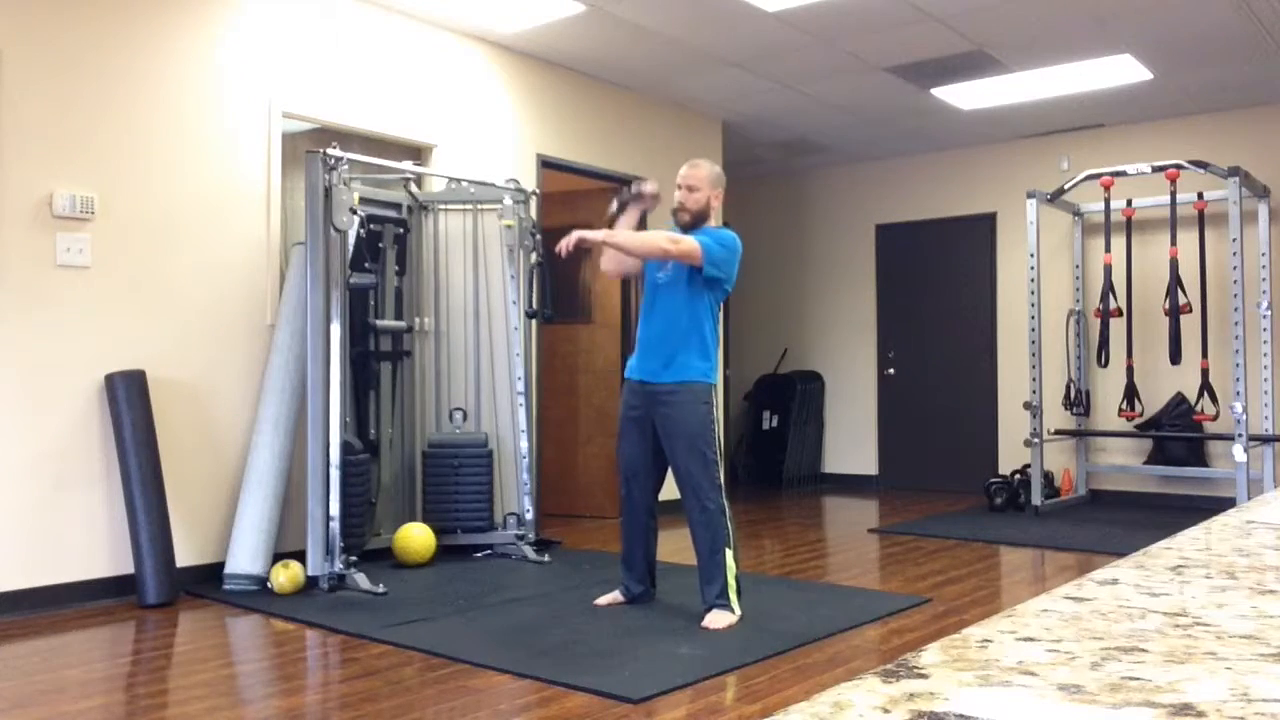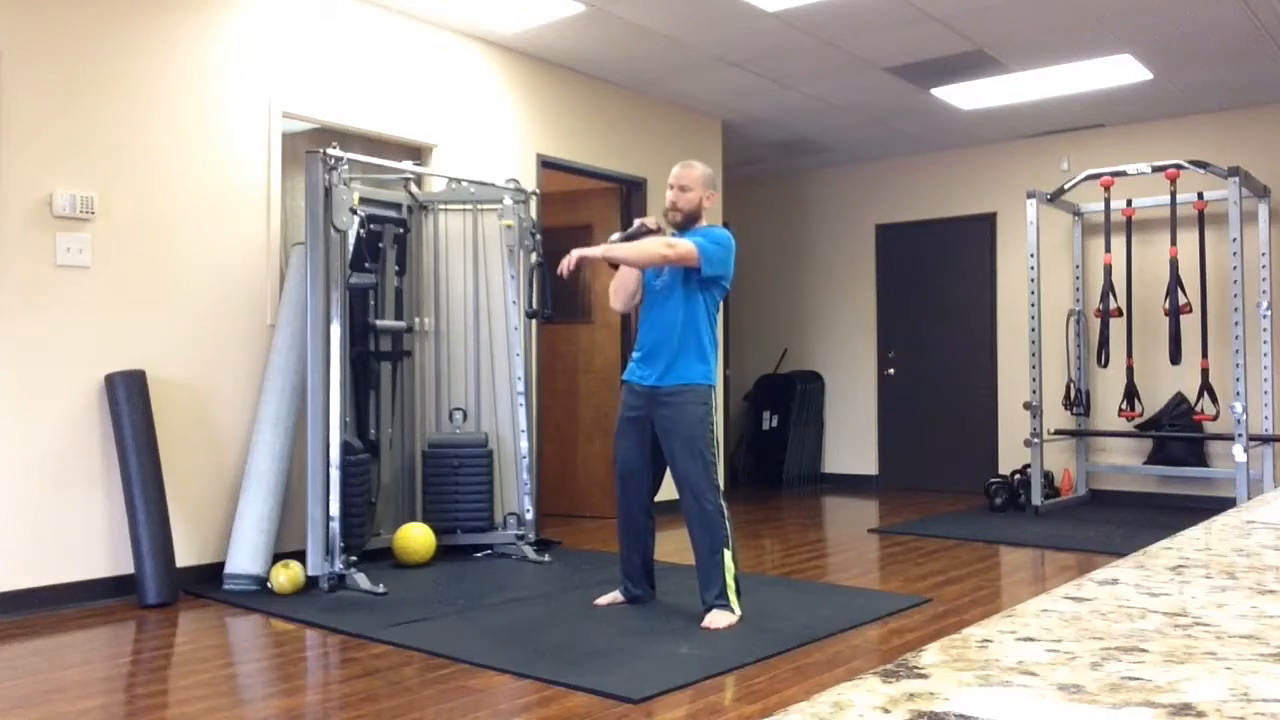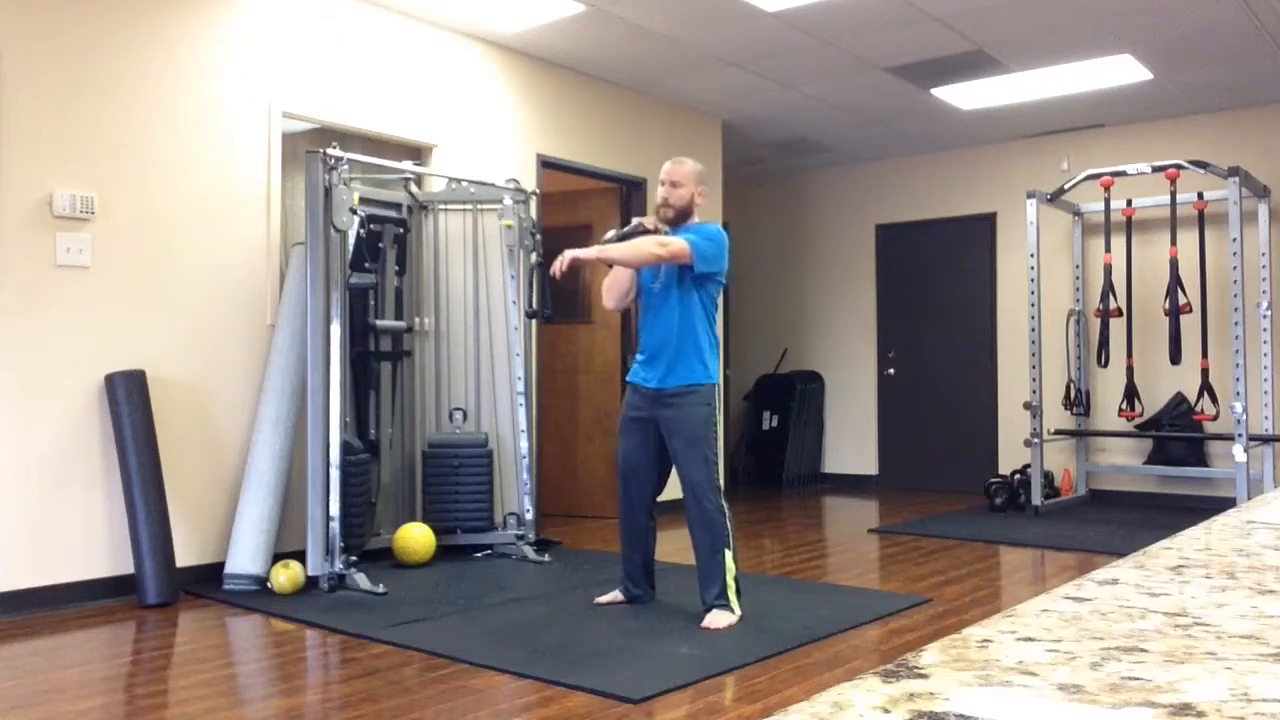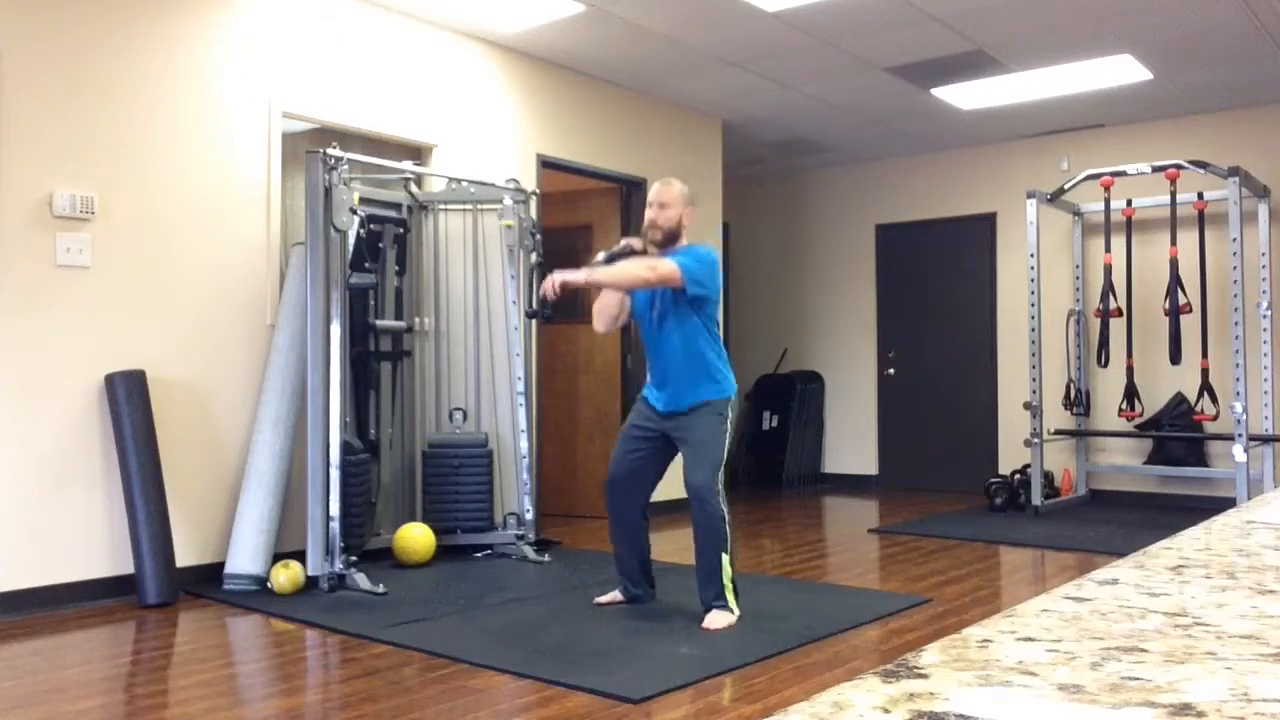
dt=0.2s
person 1, frame 1
left shoulder: (723, 244)
right shoulder: (659, 245)
left elbow: (670, 245)
right elbow: (612, 265)
left wrist: (594, 234)
right wrist: (631, 210)
left hip: (687, 387)
right hip: (639, 382)
left knee: (702, 494)
right knee: (635, 490)
left ankle: (723, 599)
right ankle: (636, 585)
person 1, frame 2
left shoulder: (717, 242)
right shoulder: (656, 245)
left elbow: (668, 251)
right elbow: (620, 302)
left wrist: (599, 250)
right wrist: (632, 246)
left hip: (686, 388)
right hip: (638, 385)
left knee: (700, 494)
right knee: (631, 491)
left ankle: (722, 600)
right ankle: (636, 586)
person 1, frame 3
left shoulder: (709, 239)
right shoulder: (649, 246)
left elbow: (660, 250)
right elbow: (613, 300)
left wrist: (591, 252)
right wrist: (627, 248)
left hip: (692, 388)
right hip: (643, 386)
left knee: (701, 490)
right knee: (633, 486)
left ankle: (722, 600)
right ankle: (636, 586)
person 1, frame 4
left shoulder: (700, 260)
right shoulder: (640, 262)
left elbow: (650, 274)
right elbow: (603, 323)
left wrist: (580, 276)
right wrist: (619, 263)
left hip: (706, 402)
right hip: (656, 401)
left knee: (703, 490)
right knee: (620, 484)
left ankle: (721, 600)
right ankle: (636, 585)
